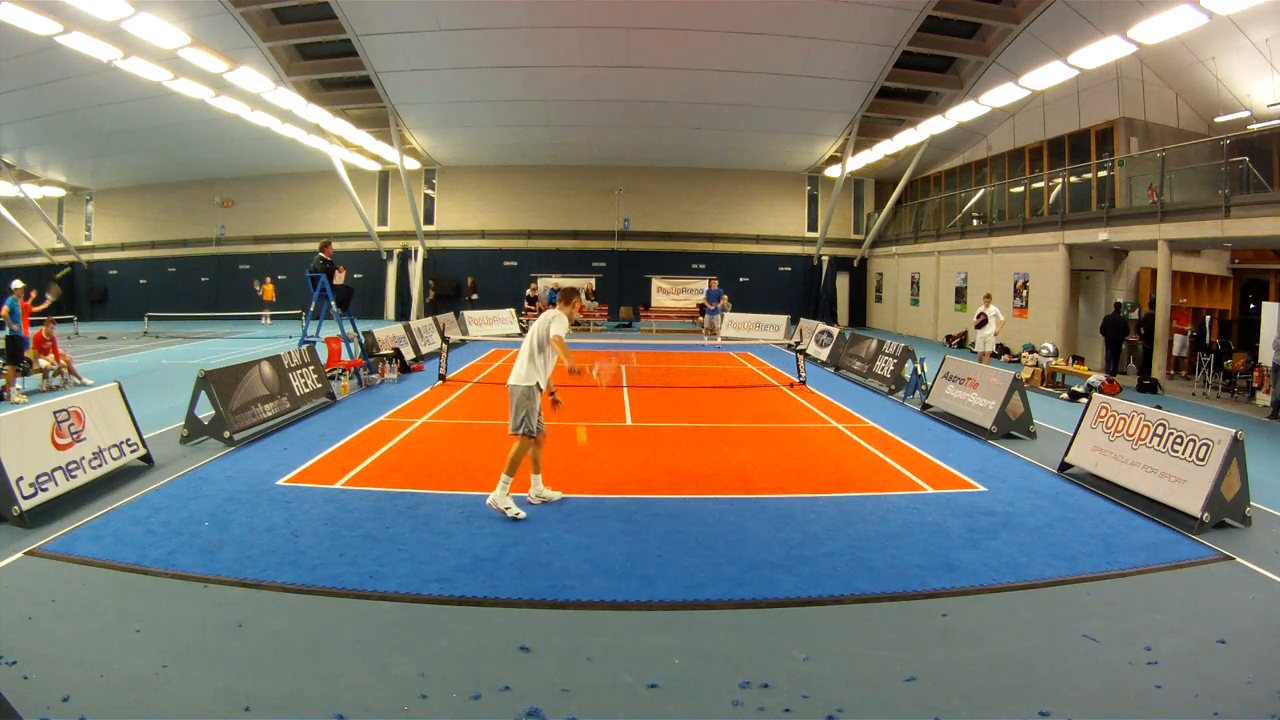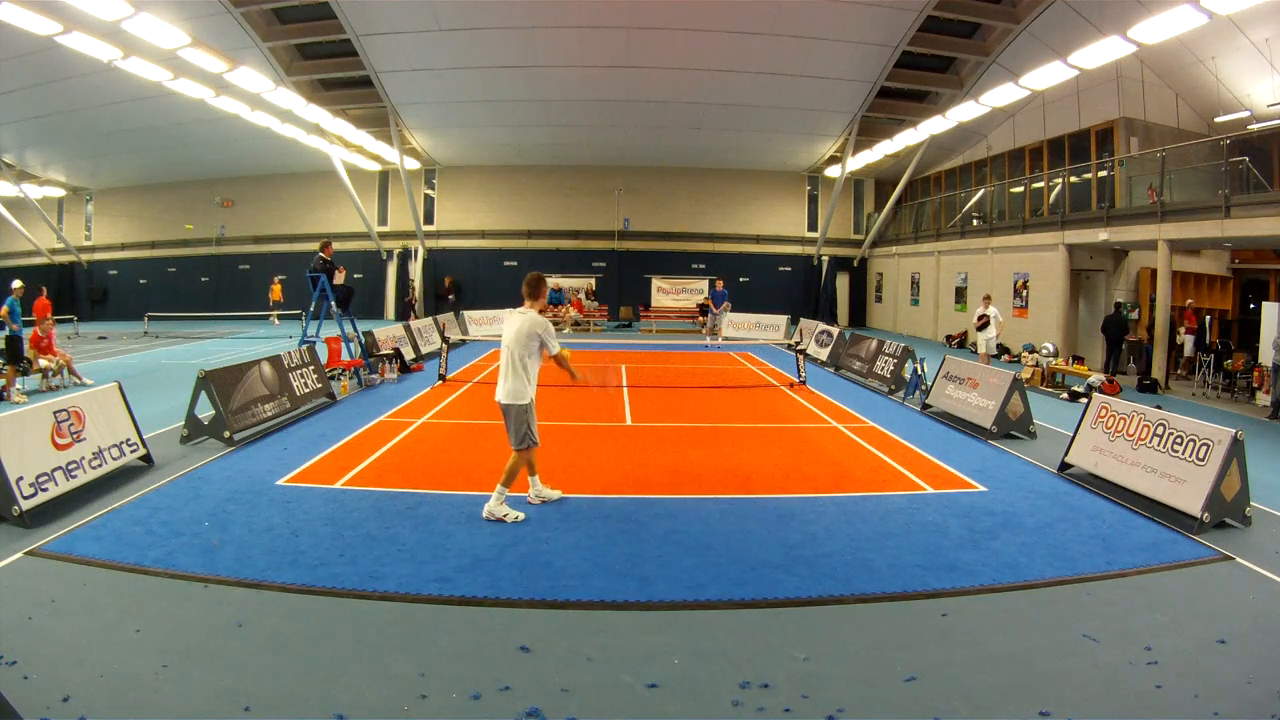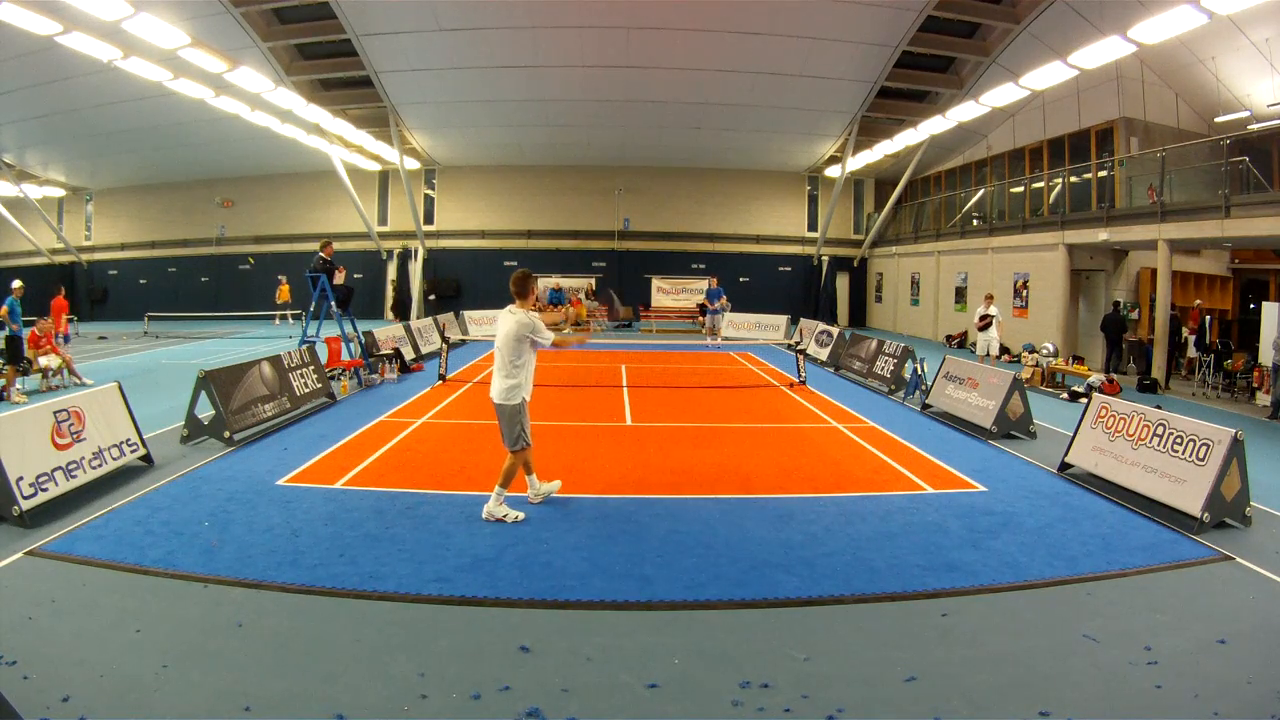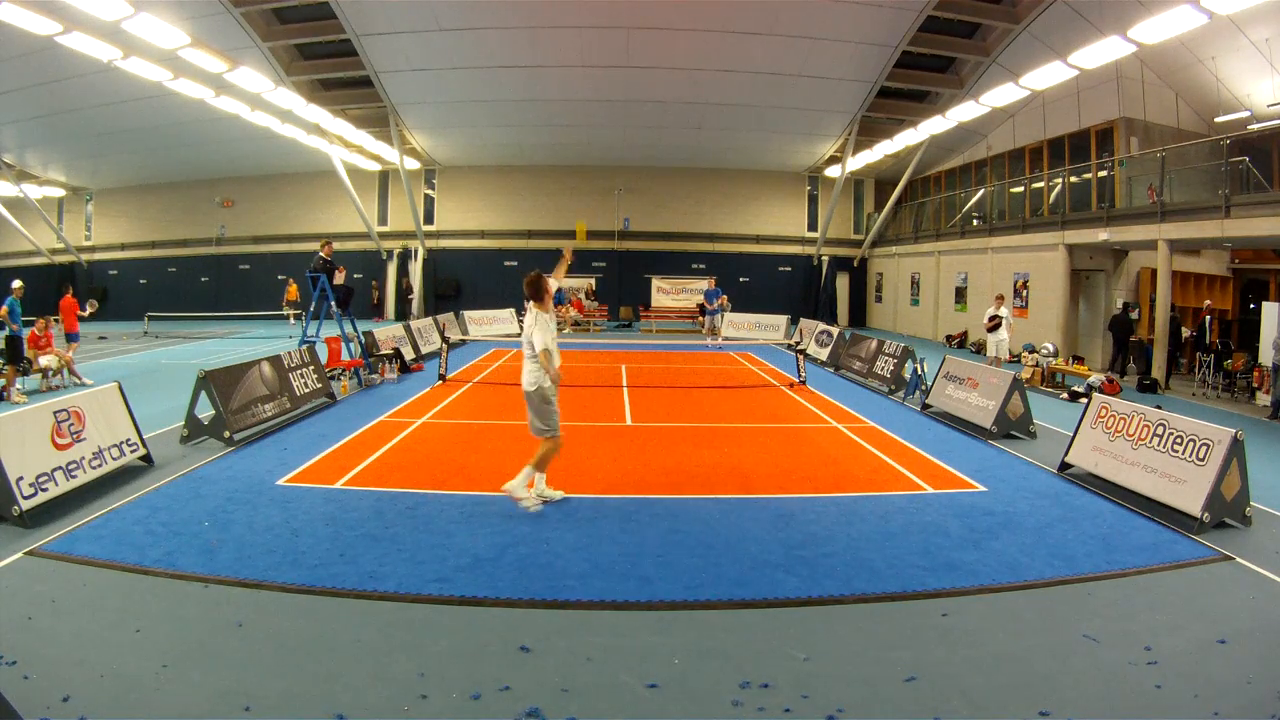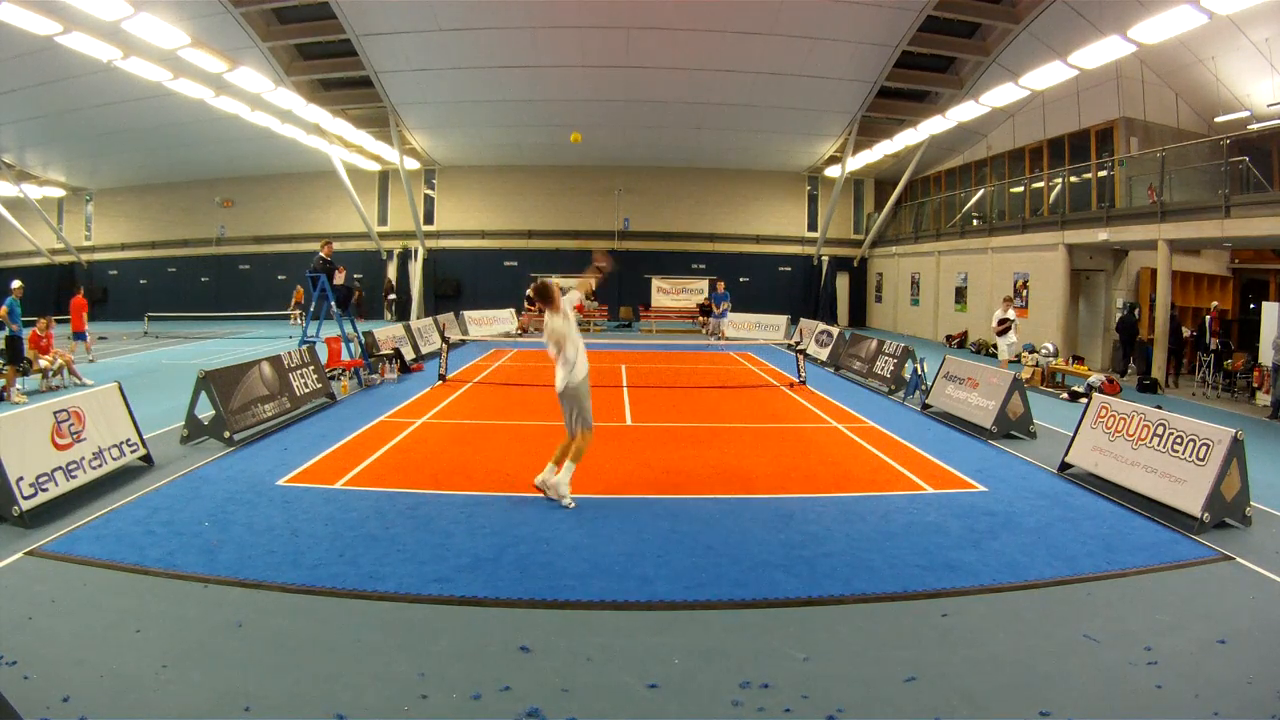
dt=0.5s
person 1, frame 1
left shoulder: (547, 317)
right shoulder: (559, 318)
right elbow: (557, 340)
left wrist: (552, 392)
right wrist: (569, 362)
left hip: (528, 384)
right hip: (526, 384)
left knee: (539, 437)
right knee: (525, 438)
left ankle: (537, 490)
right ankle: (500, 495)
person 1, frame 2
left shoulder: (512, 317)
right shoulder: (541, 323)
right elbow: (558, 358)
left wrist: (544, 354)
right wrist: (573, 373)
left hip: (507, 392)
right hip: (519, 395)
left knee: (528, 443)
right knee: (522, 449)
left ankle: (536, 490)
right ankle: (495, 504)
person 1, frame 3
left shoulder: (509, 313)
right shoulder: (527, 323)
right elbow: (557, 342)
right wrist: (579, 339)
left hip: (508, 392)
right hip: (512, 395)
left knee: (524, 442)
right knee: (518, 450)
left ankle: (535, 488)
right ankle: (494, 506)
person 1, frame 4
left shoulder: (539, 304)
right shoulder: (539, 323)
left elbow: (556, 278)
right elbow: (543, 354)
left wrist: (566, 259)
right wrist: (552, 372)
left hip: (543, 384)
right hip: (540, 386)
left knee: (549, 437)
right knee: (553, 441)
left ankle: (540, 487)
right ankle: (519, 484)
person 1, frame 5
left shoulder: (562, 307)
right shoulder: (551, 324)
left elbow: (581, 289)
right elbow: (557, 351)
left wrist: (596, 270)
left hip: (575, 382)
right hip: (573, 384)
left knee: (573, 436)
right knee: (583, 435)
left ankle: (547, 477)
right ankle: (560, 482)
